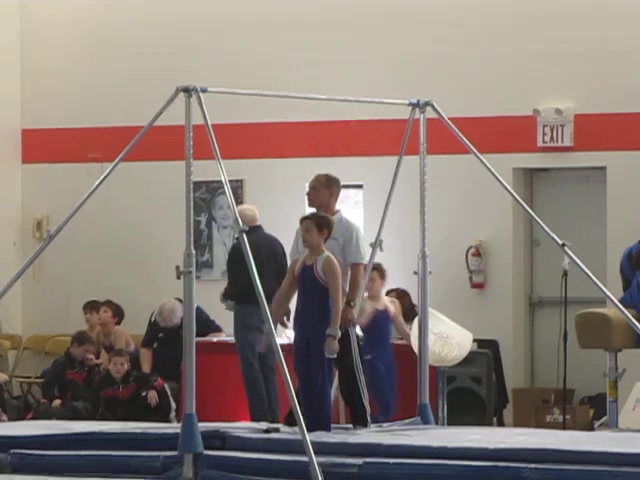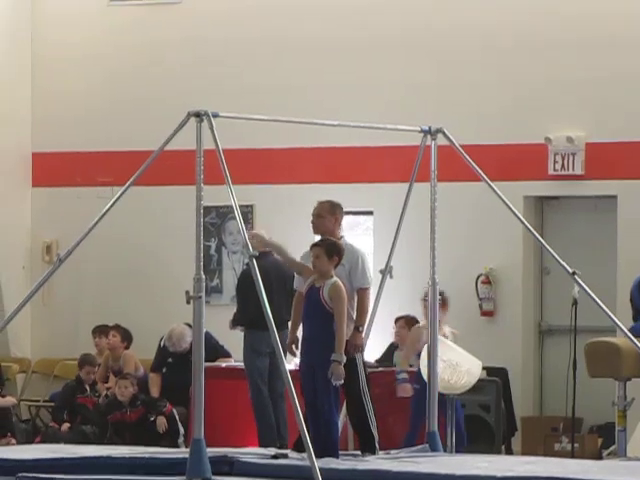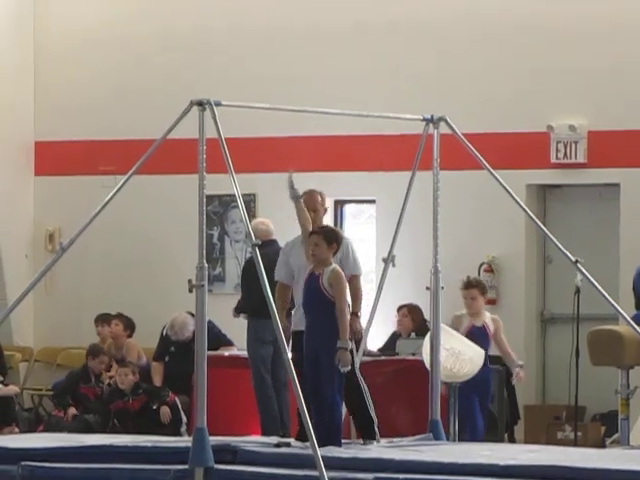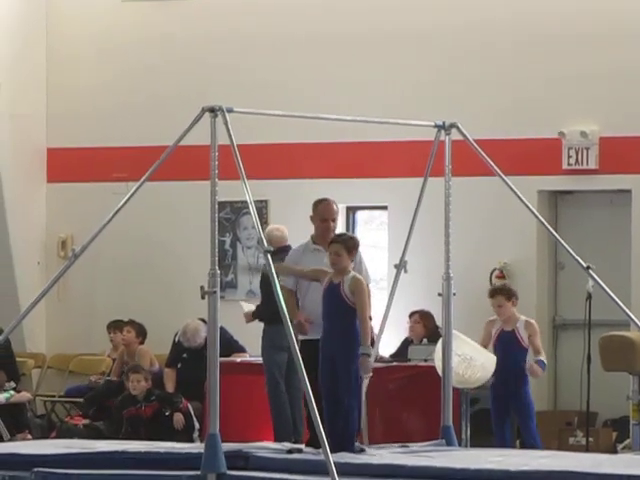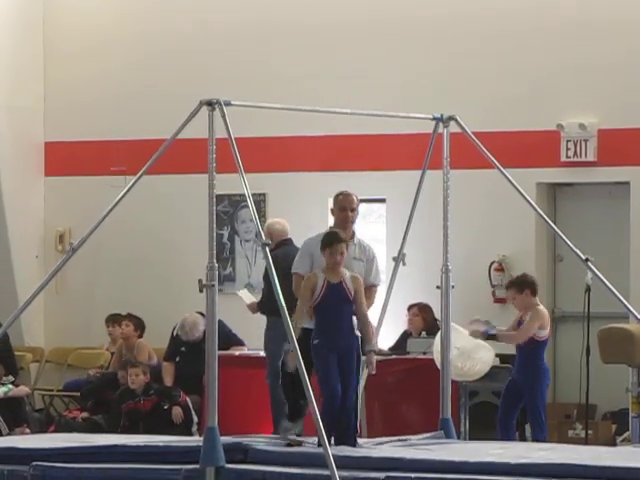
dt=0.4s
person 1, frame 1
left shoulder: (348, 229)
left elbow: (357, 269)
left wrist: (350, 304)
left hip: (337, 311)
left knee: (348, 368)
left ankle: (361, 420)
person 1, frame 2
left shoulder: (353, 254)
right shoulder: (308, 256)
left elbow: (363, 294)
right elbow: (300, 296)
left wrist: (358, 330)
right wrist: (293, 331)
left hip: (344, 337)
left knee: (356, 394)
left ankle: (369, 446)
right ankle: (307, 444)
person 1, frame 3
left shoulder: (341, 243)
right shoulder: (290, 248)
left elbow: (354, 281)
right elbow: (283, 287)
left wrist: (355, 316)
right wrist: (282, 319)
right hip: (302, 327)
left knee: (350, 380)
right knee: (306, 384)
left ankle: (369, 432)
right ankle: (307, 434)
person 1, frame 4
right shoulder: (297, 255)
right elbow: (287, 290)
right wrist: (296, 315)
right hip: (311, 335)
right knee: (315, 391)
right ankle: (317, 440)
person 1, frame 5
left shoulder: (365, 251)
right shoulder: (313, 244)
left elbow: (371, 288)
right elbow: (298, 279)
right hip: (312, 324)
right knee: (292, 370)
right ankle: (295, 416)
person 2, frame 1
left shoulder: (329, 262)
right shoulder: (297, 263)
left elbow: (336, 301)
right elbow: (282, 295)
left wrist: (333, 334)
left hip: (322, 331)
right hip: (302, 330)
left knee: (321, 381)
right knee: (304, 380)
left ankle: (322, 429)
right ankle: (309, 428)
person 2, frame 2
left shoulder: (335, 288)
right shoulder: (309, 277)
left elbow: (341, 327)
right elbow: (286, 258)
left wrist: (338, 359)
right wrist: (263, 241)
left hip: (326, 355)
right hip: (308, 353)
left knee: (327, 407)
right knee: (312, 406)
left ankle: (330, 455)
right ankle: (317, 454)
person 2, frame 3
left shoulder: (335, 275)
right shoulder: (312, 267)
left elbow: (342, 313)
right elbow: (305, 230)
left wrist: (344, 346)
right wrist: (297, 199)
left hip: (330, 342)
right hip: (310, 339)
left knee: (331, 394)
right knee: (314, 394)
left ankle: (333, 444)
right ankle: (320, 442)
person 2, frame 4
left shoulder: (356, 282)
right shoulder: (325, 276)
left elbow: (364, 319)
right elbow: (295, 270)
left wrist: (365, 352)
left hip: (349, 347)
right hip: (327, 345)
left knee: (347, 399)
right knee: (329, 398)
left ankle: (347, 450)
right ankle: (333, 449)
person 2, frame 5
left shoulder: (354, 281)
right shoulder: (313, 280)
left elbow: (363, 317)
right elbow: (299, 315)
left wrist: (370, 349)
left hip: (348, 344)
right hip: (322, 344)
left knee: (348, 397)
right knee: (332, 393)
left ankle: (346, 445)
right ankle: (325, 442)
person 3, frame 1
left shoulder: (240, 246)
right shoulder: (275, 243)
left elbow: (236, 284)
right elbow: (284, 276)
left wrist: (226, 296)
left hip: (248, 309)
left knee: (251, 365)
right knee: (269, 364)
left ankle: (260, 416)
right ankle: (273, 414)
person 3, frame 2
left shoulder: (249, 272)
right shoulder: (286, 268)
left elbow: (245, 310)
right elbow: (294, 302)
left wrist: (235, 322)
left hip: (258, 334)
right hip: (281, 333)
left knee: (260, 391)
right knee: (278, 390)
left ankle: (269, 441)
right ankle: (282, 441)
person 3, frame 3
left shoulder: (254, 261)
left elbow: (249, 298)
left wrist: (238, 309)
left hip: (261, 323)
left knee: (263, 380)
right knee: (281, 379)
left ankle: (271, 430)
right ankle: (284, 429)
person 3, frame 4
left shoulder: (272, 266)
left elbow: (269, 305)
left wrist: (253, 315)
left hip: (277, 330)
left knee: (277, 386)
right knee: (294, 385)
left ankle: (284, 437)
right ankle: (297, 436)
person 3, frame 5
left shoulder: (276, 257)
left elbow: (273, 296)
left wrist: (258, 306)
left hip: (279, 323)
left knee: (277, 378)
left ankle: (282, 430)
person 4, frame 1
left shoulder: (392, 304)
right shoulder: (361, 305)
left elbow: (403, 330)
left hip: (387, 357)
right hip: (371, 358)
left knee: (390, 405)
right knee: (384, 404)
person 4, frame 2
left shoulder: (452, 334)
right shoulder: (418, 331)
right elbow: (404, 357)
right wrist: (402, 380)
right hip: (423, 387)
left knee: (459, 434)
right knee: (413, 432)
person 4, frame 3
left shoulder: (494, 321)
right shoulder: (458, 319)
left elbow: (505, 350)
left wrist: (517, 366)
left hip: (484, 378)
right hip: (464, 379)
left knee: (481, 427)
right knee: (474, 427)
person 4, frame 4
left shoulder: (528, 325)
right shoulder: (491, 324)
left elbow: (539, 352)
left wrist: (539, 364)
left hip: (520, 383)
right hip: (497, 383)
left knee: (529, 431)
right knee: (501, 434)
person 4, frame 5
left shoulder: (539, 312)
right shoulder: (524, 313)
left elbow: (519, 338)
right elbow: (508, 335)
left wrist: (488, 333)
right wrist: (487, 328)
left hip: (535, 374)
right hip: (519, 373)
left knee: (536, 424)
right knee: (504, 421)
